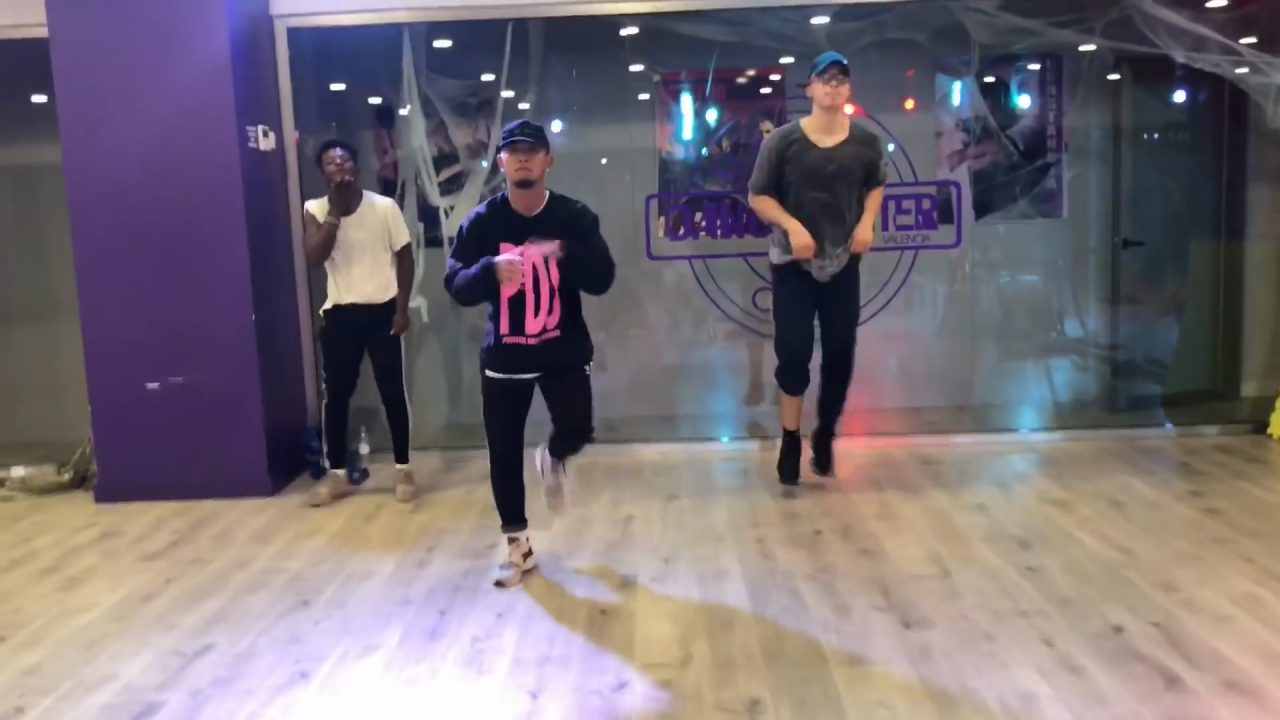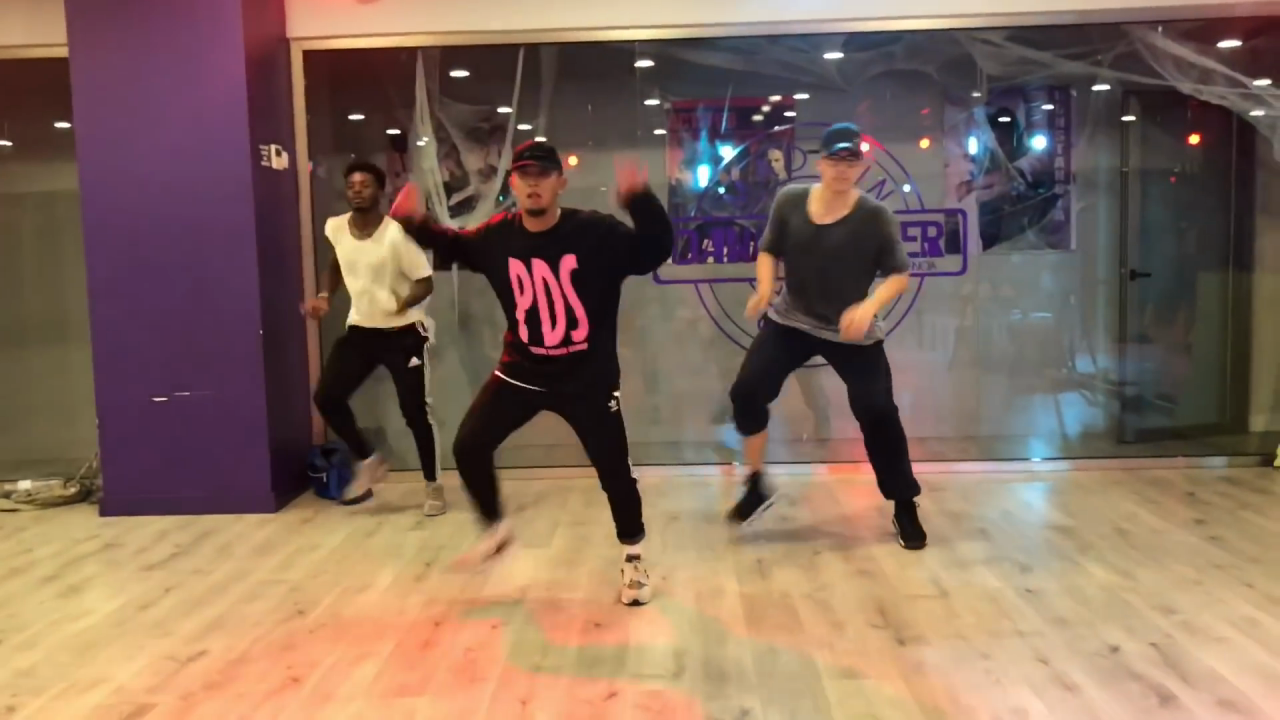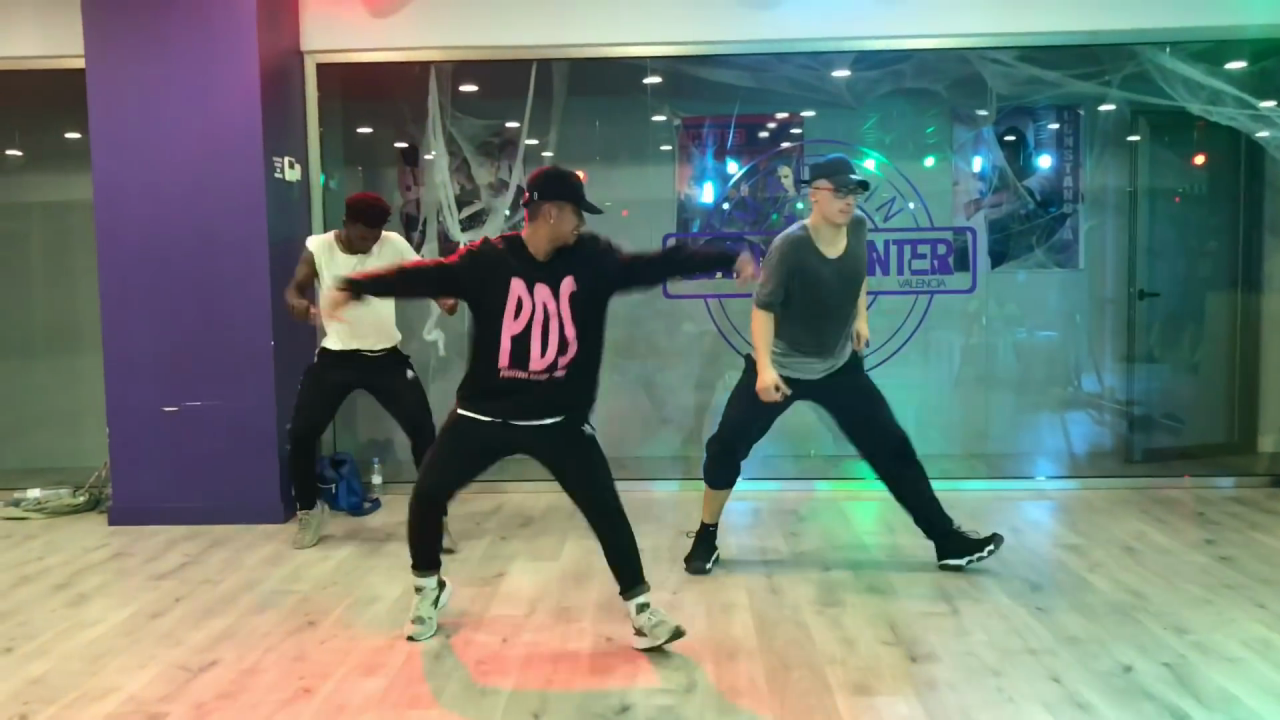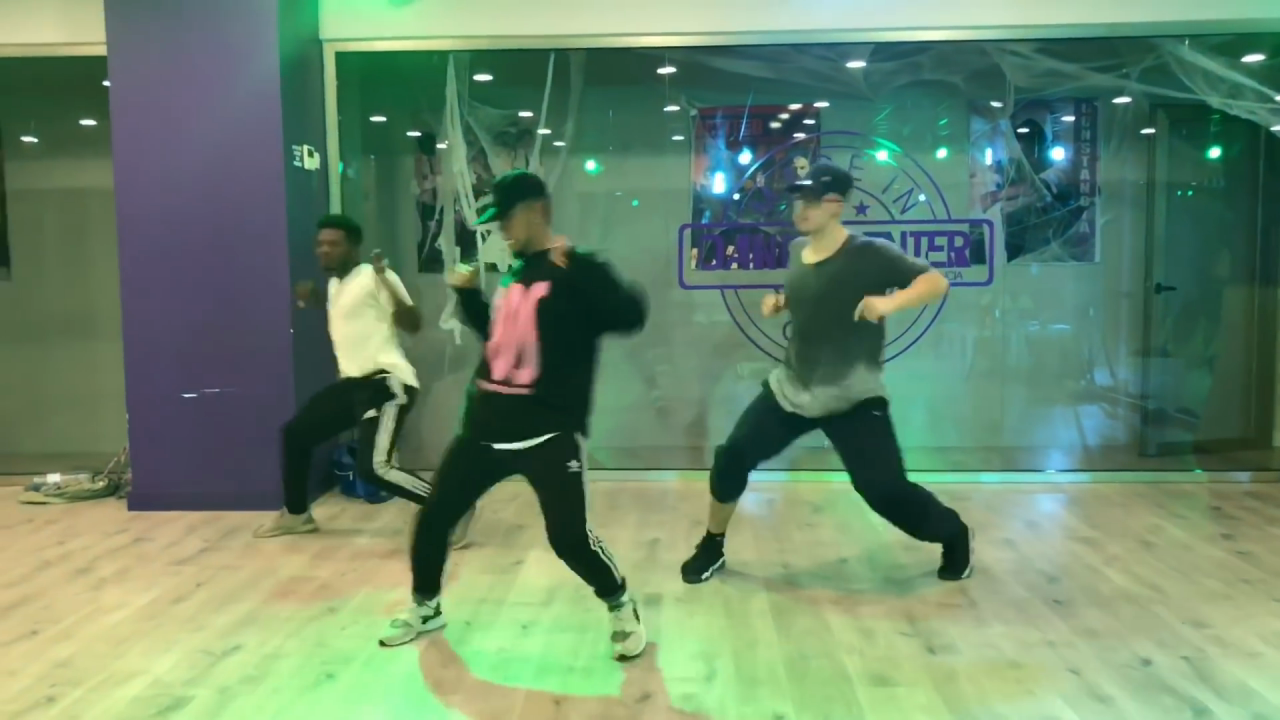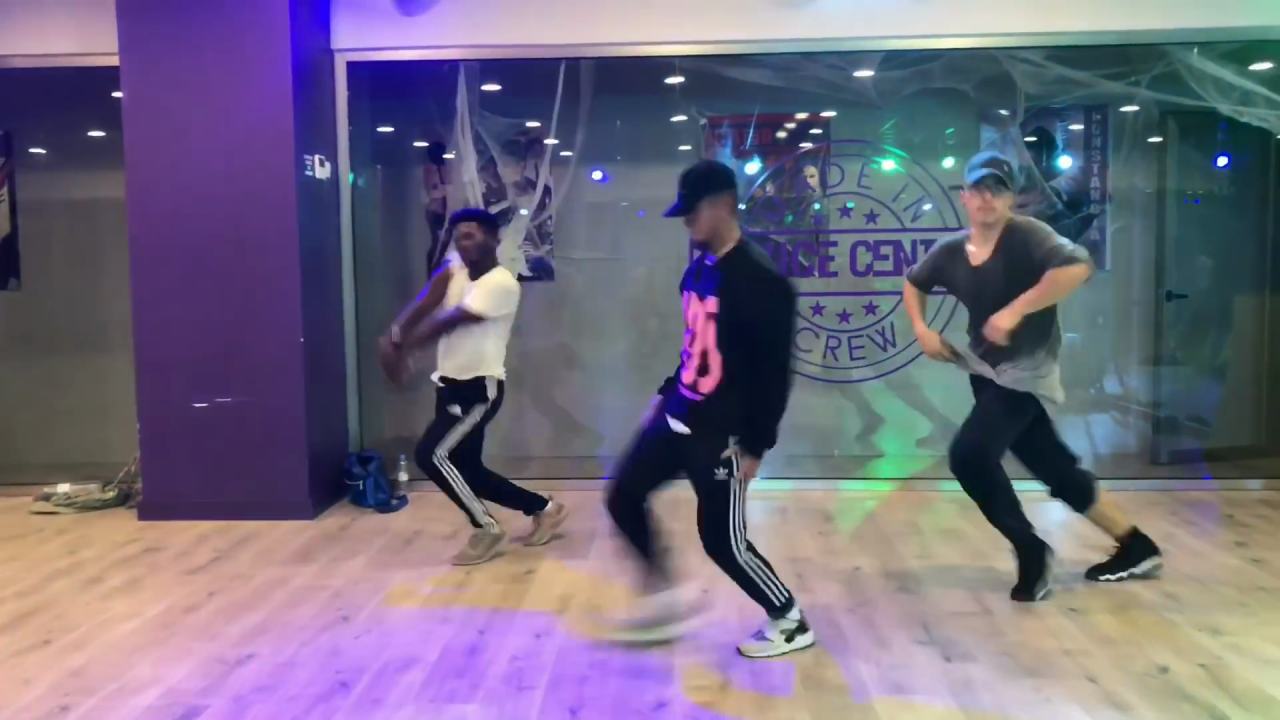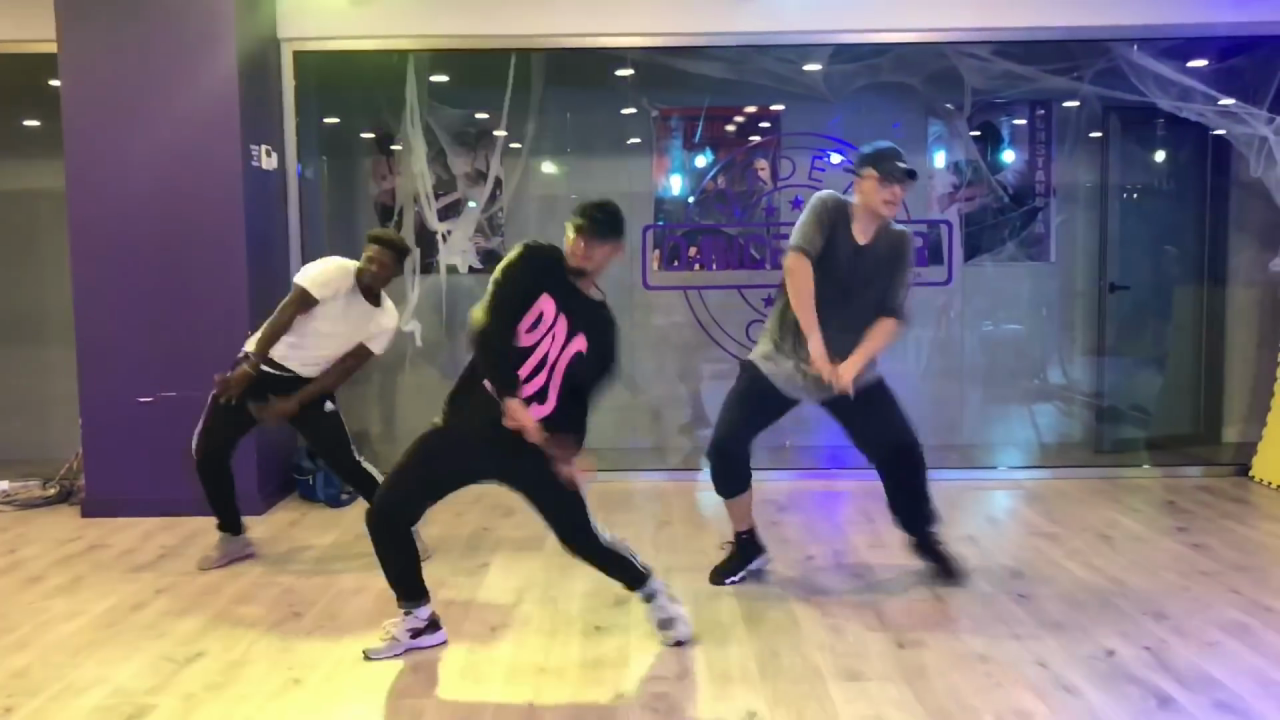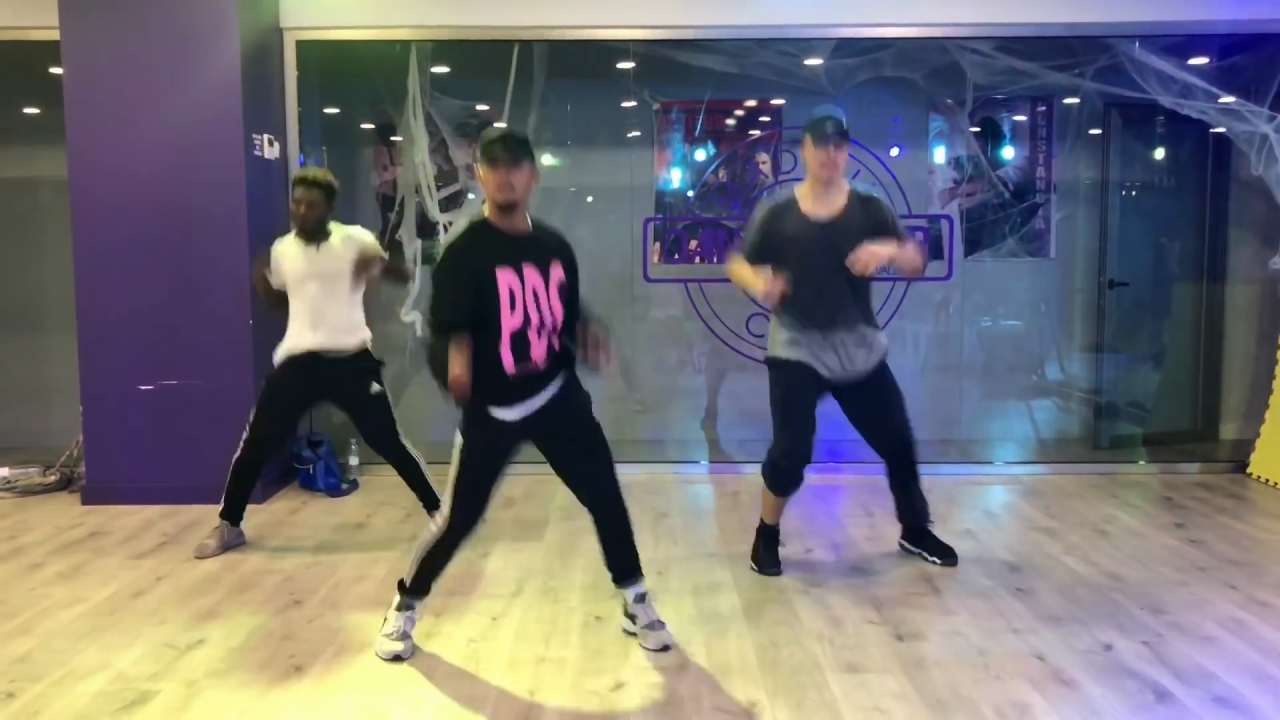
dt=0.7s
person 1, frame 1
left shoulder: (572, 215)
right shoulder: (481, 221)
left elbow: (600, 280)
right elbow: (458, 286)
left wrist: (576, 256)
right wrist: (496, 267)
left hip: (563, 350)
right hip: (504, 355)
left knee: (576, 430)
right knee: (504, 453)
left ankle: (553, 463)
right ankle: (517, 546)
person 1, frame 2
left shoulder: (593, 231)
right shoulder: (497, 235)
left elbow: (652, 251)
right elbow: (450, 246)
left wrist: (639, 200)
right wrist: (415, 221)
left hip: (588, 376)
right hip: (522, 372)
left knee: (614, 471)
right knee: (469, 445)
left ankle: (632, 558)
right ankle: (495, 528)
person 1, frame 3
left shoulder: (593, 257)
right shoulder: (488, 257)
left elbow: (651, 266)
right elbow: (424, 276)
left wrist: (725, 258)
right wrist: (355, 286)
left hip: (558, 413)
right hip: (486, 409)
left knee: (602, 505)
right knee: (428, 497)
left ankle: (642, 610)
right ankle: (429, 590)
person 1, frame 4
left shoulder: (574, 270)
right shoulder: (513, 274)
left elbow: (629, 313)
left wrist: (576, 268)
right wrist: (468, 290)
left hip: (548, 433)
right hip: (487, 429)
left knee: (570, 538)
right knee: (433, 518)
left ankle: (623, 609)
right ankle: (425, 609)
person 1, frame 5
left shoulder: (759, 280)
right shoulder: (698, 269)
left elbow: (773, 369)
left wrist: (751, 443)
right wrist: (669, 392)
left hip: (720, 429)
right hip: (679, 411)
left knee: (721, 541)
right knee: (623, 499)
left ankle: (789, 621)
right ankle: (664, 599)
person 1, frame 6
left shoulder: (600, 326)
right shoulder: (534, 264)
left elbow: (576, 398)
right elbow: (491, 326)
left wrist: (569, 449)
right wrist: (510, 399)
left hip: (534, 442)
right hip: (468, 424)
left knee: (583, 540)
right knee: (386, 515)
left ankle: (654, 593)
right ankle: (419, 620)
person 1, frame 7
left shoulder: (556, 247)
right shoulder: (464, 255)
left elbow: (567, 310)
right elbow: (442, 329)
left wrist: (591, 338)
right wrist: (450, 363)
left hip: (557, 395)
right hip: (491, 411)
left knee: (607, 501)
right knee: (460, 521)
left ankle: (635, 600)
right ankle: (404, 607)
person 2, frame 1
left shoulder: (866, 141)
right shoulder: (784, 140)
left elbow: (875, 186)
right elbow: (757, 196)
left wrist: (867, 222)
right wrist: (791, 226)
left hip: (842, 259)
right hip: (793, 261)
left knee: (841, 350)
right knee: (794, 350)
left ankle: (824, 438)
right ankle: (791, 440)
person 2, frame 2
left shoulder: (874, 216)
right shoulder: (790, 200)
left elbow: (900, 275)
right elbow: (767, 250)
left wrist: (870, 306)
right wrist: (764, 287)
left hip: (852, 330)
right hip: (791, 318)
left knee: (878, 413)
right knee: (747, 391)
left ankle: (905, 509)
right ankle: (756, 484)
person 2, frame 3
left shoulder: (857, 232)
right shoulder: (791, 245)
right elbow: (763, 307)
left wrist: (859, 316)
right wrist: (764, 368)
left hip: (838, 363)
right hip: (783, 366)
left knee: (890, 443)
right knee: (728, 444)
left ankle: (946, 538)
right ankle: (706, 534)
person 2, frame 4
left shoulder: (869, 254)
right shoulder: (800, 252)
left elbow: (936, 282)
left wrist: (890, 301)
right wrist: (779, 303)
left hip: (853, 397)
right hip: (791, 387)
left knee: (884, 488)
right knee: (731, 457)
left ankle: (954, 536)
right ankle: (712, 545)
person 2, frame 5
left shoulder: (1025, 234)
right shoulder: (949, 251)
left elbow: (1077, 265)
right elbow: (913, 284)
left wrist: (1014, 311)
right wrist: (922, 329)
left hip: (1023, 375)
right hip: (991, 373)
left knee: (967, 455)
right knee: (1059, 471)
left ankle: (1031, 549)
right ankle: (1135, 548)
person 2, frame 6
left shoulder: (899, 243)
right shoulder: (827, 209)
left elbow: (891, 316)
right elbow: (797, 259)
left wrist: (854, 364)
right wrist: (814, 341)
left hip: (849, 370)
right hip: (782, 358)
left knee: (900, 452)
right knee: (726, 446)
left ankle: (925, 539)
right ankle: (746, 546)
person 2, frame 7
left shoulder: (869, 207)
right shoulder: (777, 213)
left elbow: (916, 262)
right elbow: (739, 263)
left wrist: (888, 252)
right wrist: (757, 282)
left hip: (860, 348)
right hip: (796, 349)
left knee: (897, 444)
right knee: (791, 451)
left ankle: (916, 531)
right ankle: (767, 533)
person 3, frame 1
left shoulder: (384, 207)
right shoulder: (315, 211)
left elbow: (405, 257)
right elbow: (315, 259)
left wrist: (402, 307)
right wrist: (335, 213)
left hip: (382, 311)
right hip: (340, 313)
left knee: (392, 392)
right knee: (336, 394)
left ankle: (403, 470)
right ankle: (337, 474)
person 3, frame 2
left shoulder: (397, 236)
right shoulder: (334, 228)
left elbow: (425, 283)
left wrist: (403, 303)
right wrist: (323, 296)
left hip: (401, 331)
right hip: (359, 331)
left knee: (415, 412)
right knee: (327, 398)
left ankle: (432, 486)
right ankle: (367, 461)
person 3, frame 3
left shoulder: (395, 244)
right shoulder: (317, 247)
right elbow: (294, 289)
left wrist: (443, 297)
right wrist: (298, 304)
left hip: (385, 357)
right hip: (335, 356)
left knee: (422, 429)
right knee: (301, 432)
right ankle: (309, 511)
person 3, frame 4
left shoulder: (373, 277)
right shoulder: (335, 282)
left elbow: (412, 325)
left wrist: (386, 281)
right wrist: (308, 298)
left hip: (387, 382)
right hip: (353, 382)
left knee: (375, 468)
right knee: (295, 434)
right ankle: (296, 514)
person 3, frame 5
left shoulder: (502, 285)
right shoulder: (457, 266)
left elbow: (448, 323)
right elbow: (428, 300)
left wrist: (403, 346)
right wrist: (396, 332)
left hip: (479, 387)
right hip: (451, 384)
left knee: (433, 453)
right knee: (467, 469)
left ankle: (487, 529)
right ankle: (545, 509)
person 3, frame 6
left shoulder: (385, 317)
right shoulder: (332, 271)
left elbow: (343, 369)
right elbow: (284, 316)
left wrist: (295, 402)
right wrist: (248, 367)
left hip: (311, 385)
right hip: (263, 370)
left knee: (346, 462)
right knee: (208, 451)
right ankle: (233, 537)
person 3, frame 7
left shoulder: (356, 240)
right shoulder: (280, 251)
left elbow: (402, 276)
left wrist: (382, 263)
right wrist: (263, 286)
left hip: (351, 361)
right hip: (298, 362)
left knee: (388, 443)
right knee: (257, 445)
left ankle: (436, 510)
right ankle: (228, 525)
